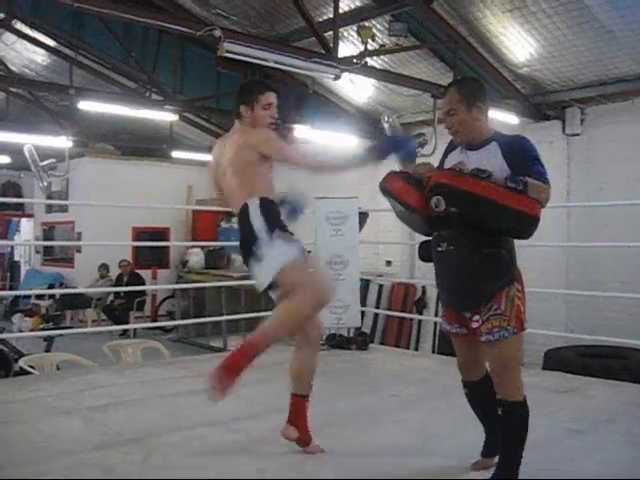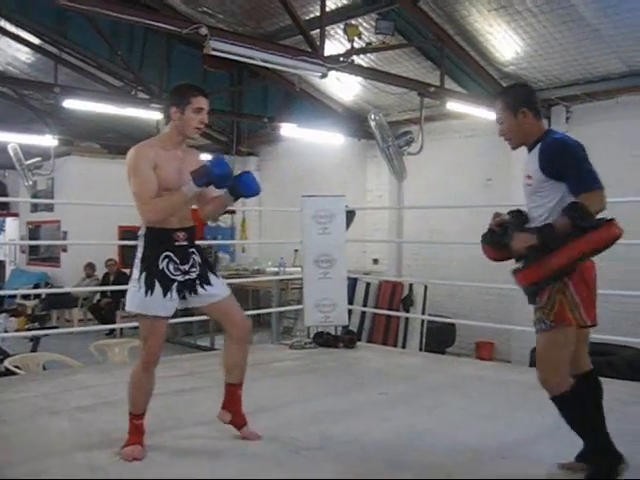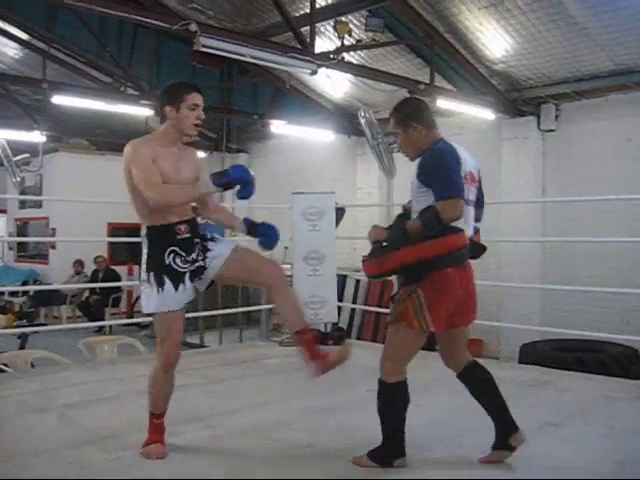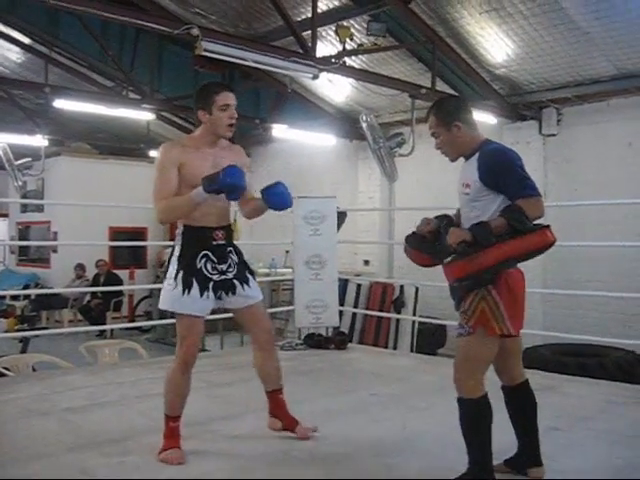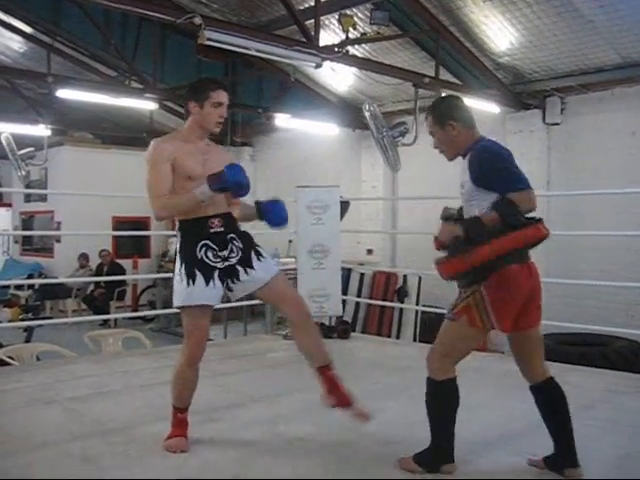
dt=1s
person 1, frame 1
left shoulder: (514, 148)
right shoulder: (451, 152)
left elbow: (540, 195)
right wrist: (426, 179)
left hip: (495, 276)
right hip: (454, 276)
left knee: (508, 379)
right knee: (469, 371)
right ankle: (496, 440)
person 1, frame 2
left shoulder: (559, 146)
right shoulder: (541, 152)
left elbow: (595, 200)
left wrist: (539, 237)
right wrist: (513, 221)
left hip: (563, 274)
left knee: (553, 376)
right knee: (577, 366)
person 1, frame 3
left shoulder: (436, 157)
right shoulder: (465, 158)
left elbow: (449, 210)
right elbow: (472, 215)
left wrist: (394, 233)
left hip: (429, 276)
right hip: (457, 271)
left knee: (391, 365)
right knee: (457, 358)
left ankle: (391, 450)
right ankle: (507, 432)
person 1, frame 4
left shoulder: (496, 156)
right shoulder: (473, 162)
left elbow: (533, 206)
left wrist: (475, 234)
right wrist: (442, 224)
left hip: (493, 282)
right hip: (492, 280)
left knee: (467, 379)
right knee: (510, 373)
person 1, frame 5
left shoulder: (486, 153)
right shoulder: (487, 155)
left elbow: (525, 202)
left wrist: (464, 229)
right wrist: (462, 224)
left hip: (496, 276)
right hip: (520, 272)
left knee: (439, 362)
right knee: (535, 371)
person 2, frame 1
left shoulder: (221, 147)
right shoulder: (252, 137)
left elbow: (224, 195)
right elbow: (308, 164)
right wrist: (372, 152)
left hip: (262, 229)
right hip: (263, 224)
left knee: (310, 332)
right knee: (319, 294)
left ankle: (296, 423)
right ankle: (238, 358)
person 2, frame 2
left shoulder: (194, 158)
right shoulder: (142, 154)
left elbow: (207, 210)
right elbow: (152, 213)
left wrist: (233, 191)
right wrist: (196, 183)
left hip: (190, 251)
right hip: (157, 254)
left knee: (240, 326)
right knee: (151, 353)
left ankle: (232, 407)
right ankle: (135, 433)
person 2, frame 3
left shoulder: (190, 156)
right shoulder: (139, 150)
right elbow: (158, 197)
left wrist: (247, 225)
right wrist: (215, 182)
left hip: (199, 240)
right hip: (163, 250)
left knee: (271, 272)
right knee: (168, 353)
left ankle: (313, 354)
right ankle: (155, 432)
person 2, frame 4
left shoulder: (236, 155)
right shoulder: (173, 152)
left elbow: (247, 209)
right elbow: (163, 212)
left wrist: (267, 200)
right wrist: (204, 190)
left hip: (228, 251)
right hip: (193, 253)
left knee: (265, 334)
right knee: (187, 353)
left ankle: (279, 414)
right ankle: (171, 436)
person 2, frame 5
left shoulder: (219, 152)
right shoulder: (162, 149)
right elbow: (160, 210)
left wrist: (257, 209)
right wrist: (209, 187)
left hip: (236, 238)
right hip: (197, 245)
left knee: (297, 310)
right knee: (195, 346)
left ankle: (335, 392)
right ankle: (179, 425)
